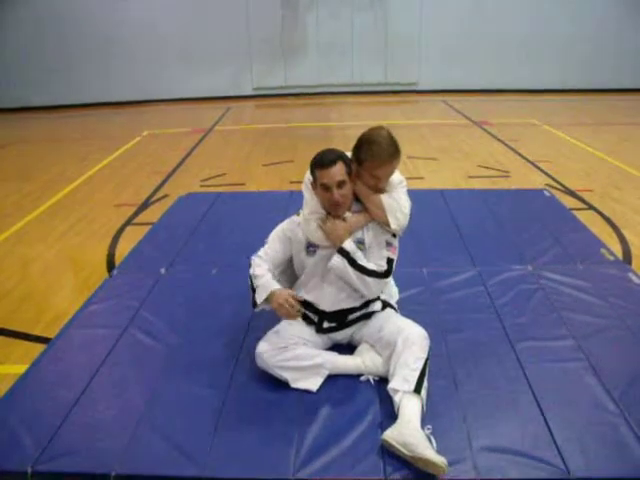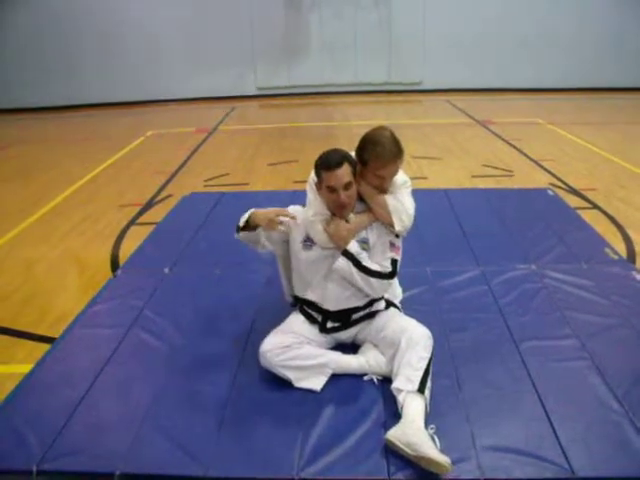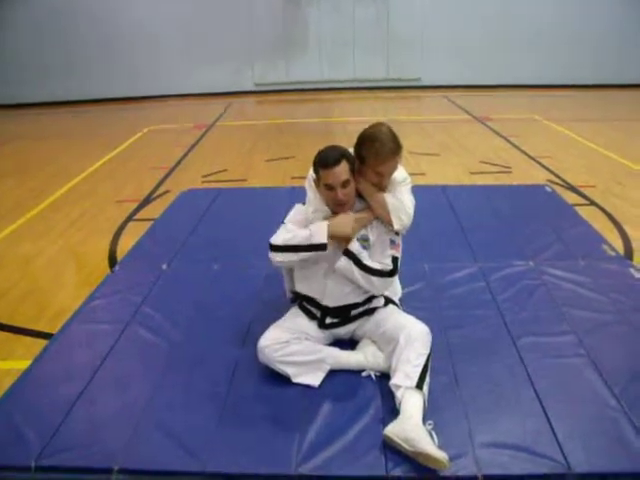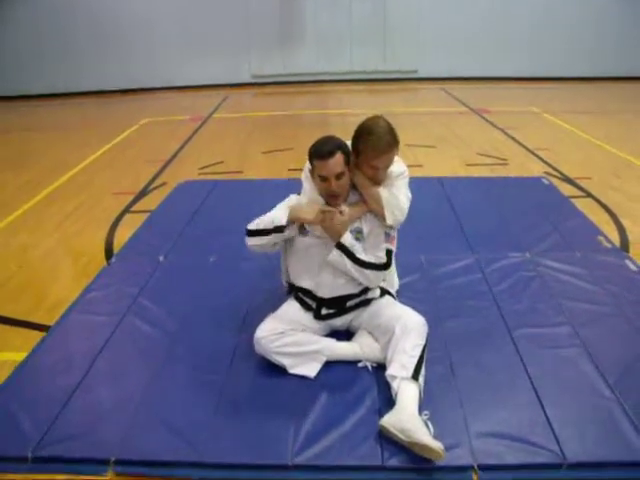
dt=0.7s
person 1, frame 1
left shoulder: (376, 223)
right shoulder: (297, 226)
left elbow: (375, 285)
right elbow: (261, 262)
left wrist: (343, 245)
right wrist: (273, 292)
left hip: (365, 314)
right hip: (312, 318)
left knee: (415, 337)
right knee: (267, 353)
left ankle: (408, 427)
right ankle: (366, 363)
person 1, frame 2
left shoulder: (378, 223)
right shoulder: (300, 218)
left elbow: (380, 285)
right elbow: (255, 238)
left wrist: (347, 246)
right wrist: (254, 218)
left hip: (369, 314)
right hip: (316, 317)
left knee: (418, 337)
right knee: (271, 353)
left ankle: (412, 426)
right ankle: (370, 363)
person 1, frame 3
left shoulder: (378, 219)
right shoulder: (304, 214)
left elbow: (382, 281)
right elbow: (278, 249)
left wrist: (349, 245)
right wrist: (329, 229)
left hip: (367, 311)
right hip: (314, 313)
left knee: (417, 334)
right knee: (269, 348)
left ankle: (410, 422)
right ankle: (368, 358)
person 1, frame 4
left shoulder: (374, 211)
right shoulder: (298, 204)
left elbow: (376, 274)
right elbow: (255, 238)
left wrist: (341, 237)
right wrist: (291, 216)
left hip: (363, 302)
right hip: (309, 304)
left knee: (413, 325)
right knee: (265, 339)
left ankle: (405, 412)
right ankle: (363, 349)
